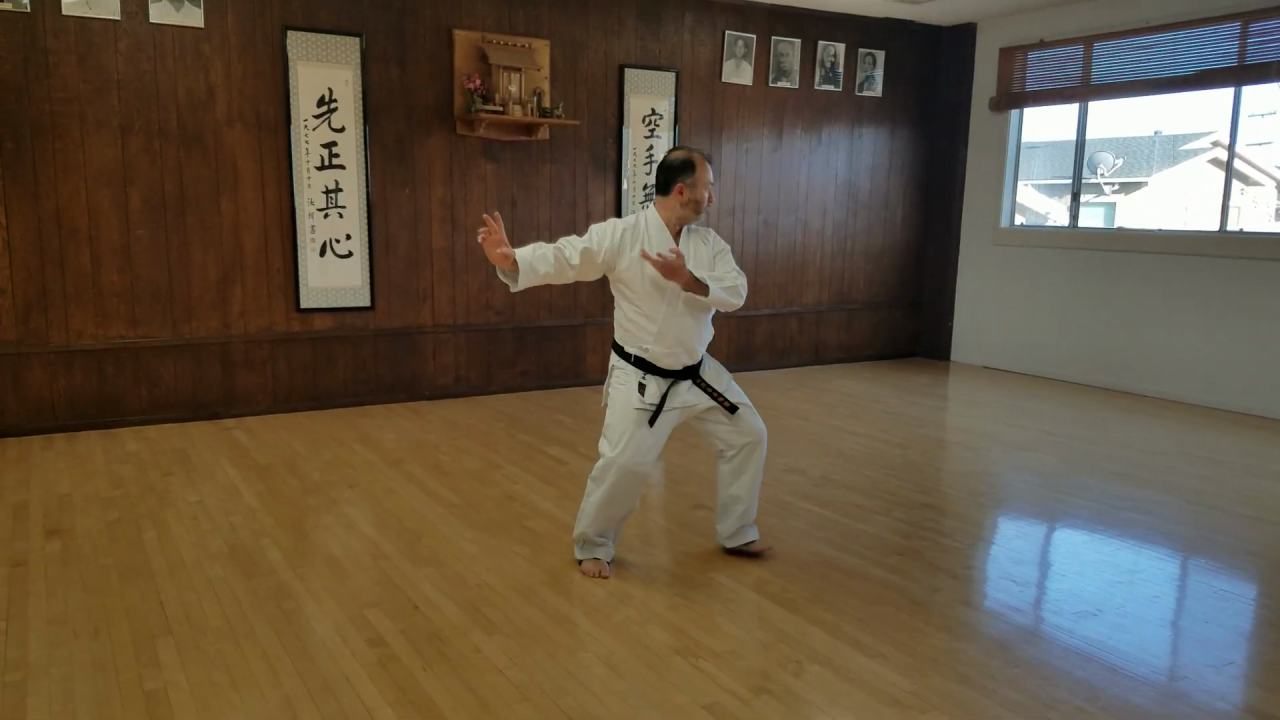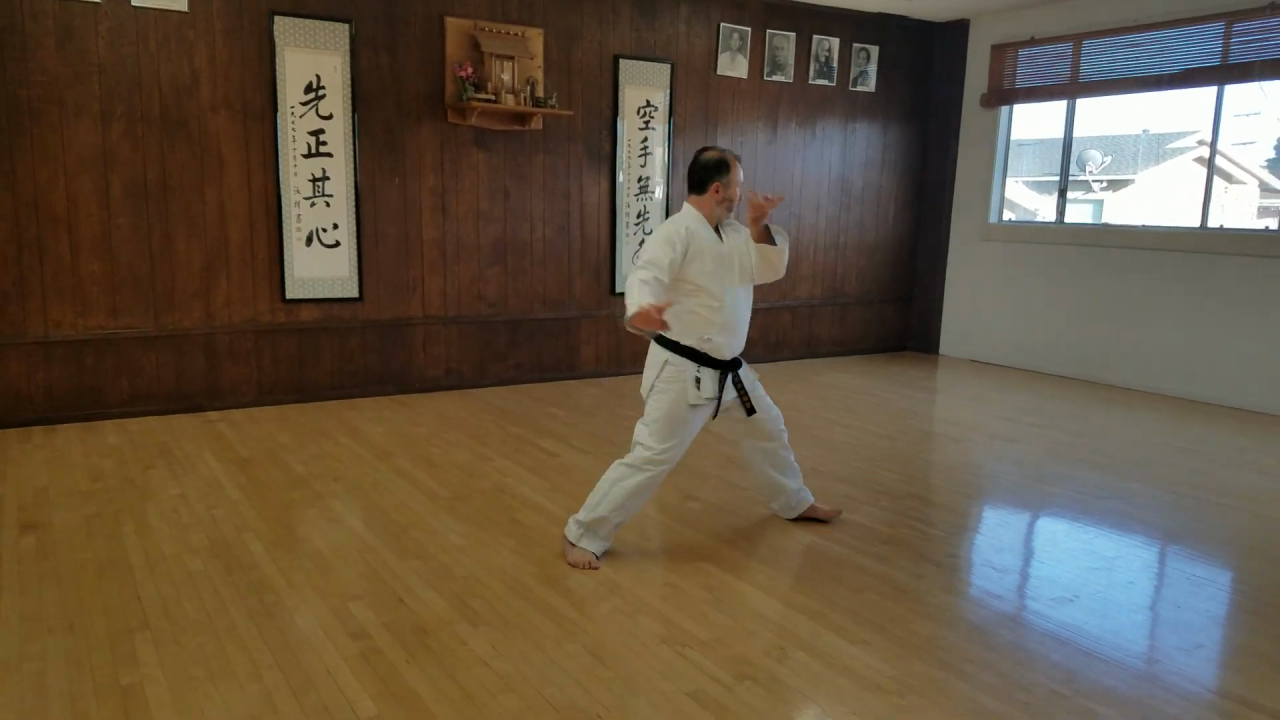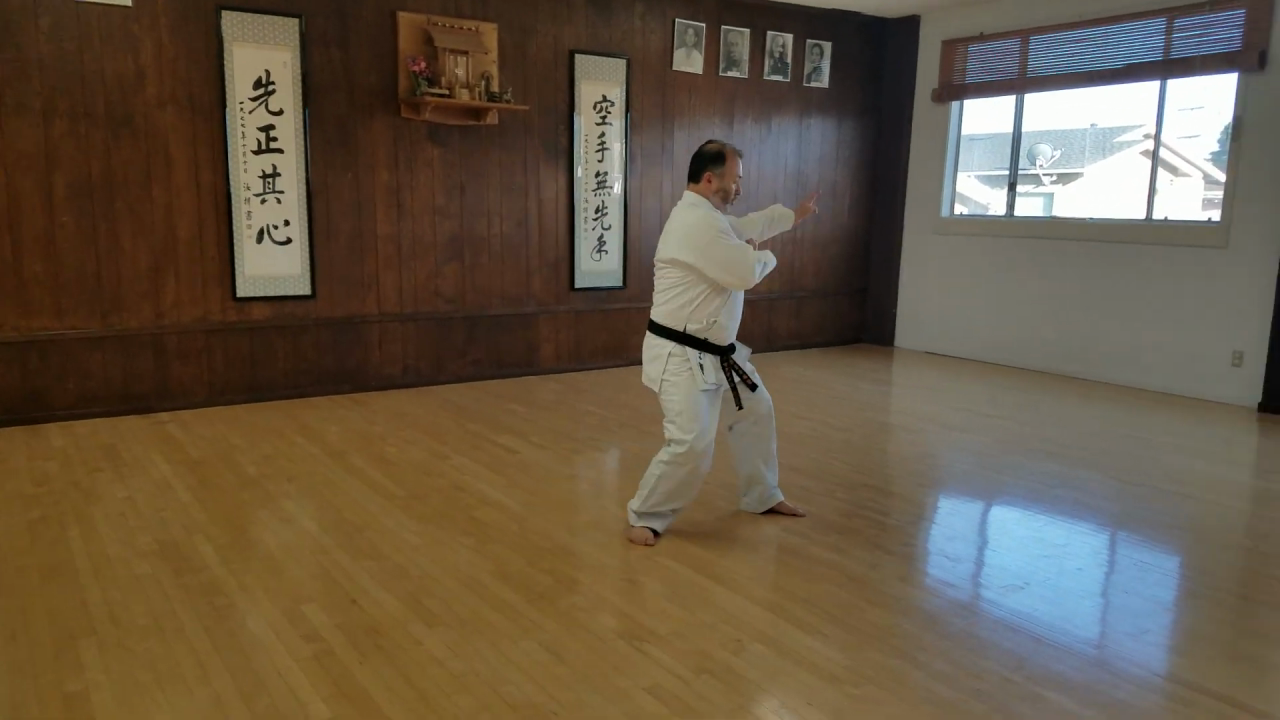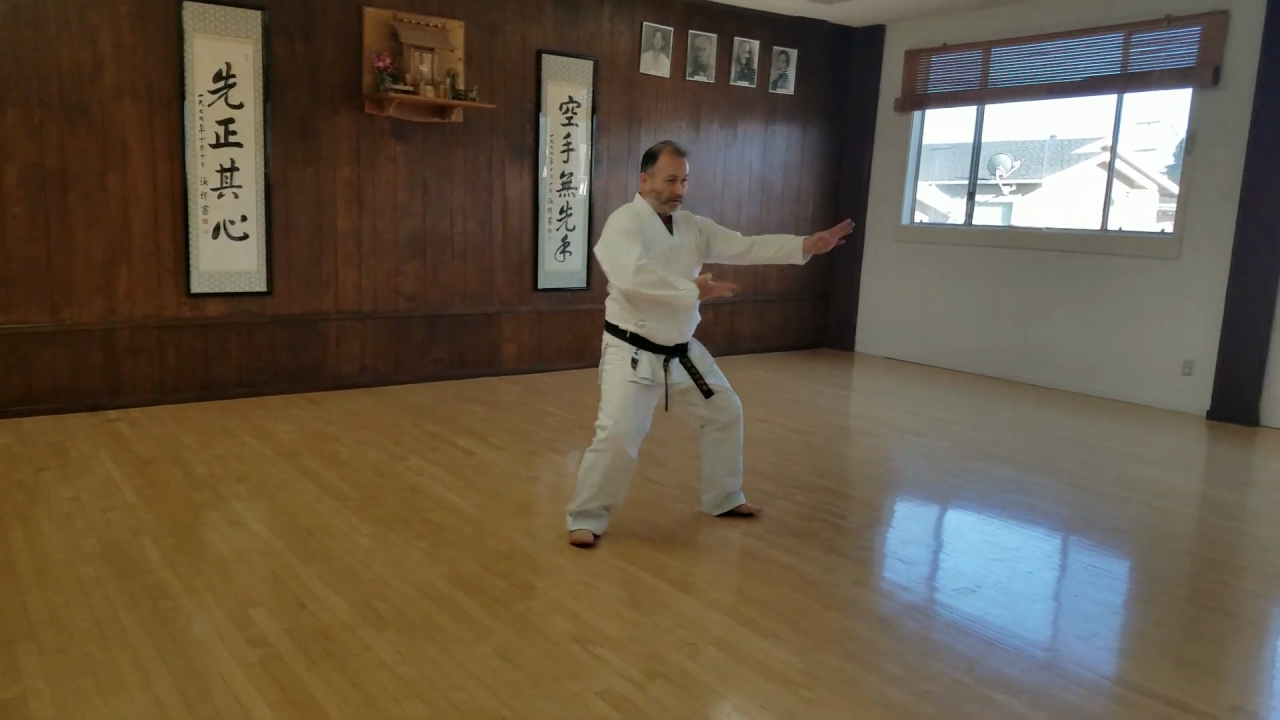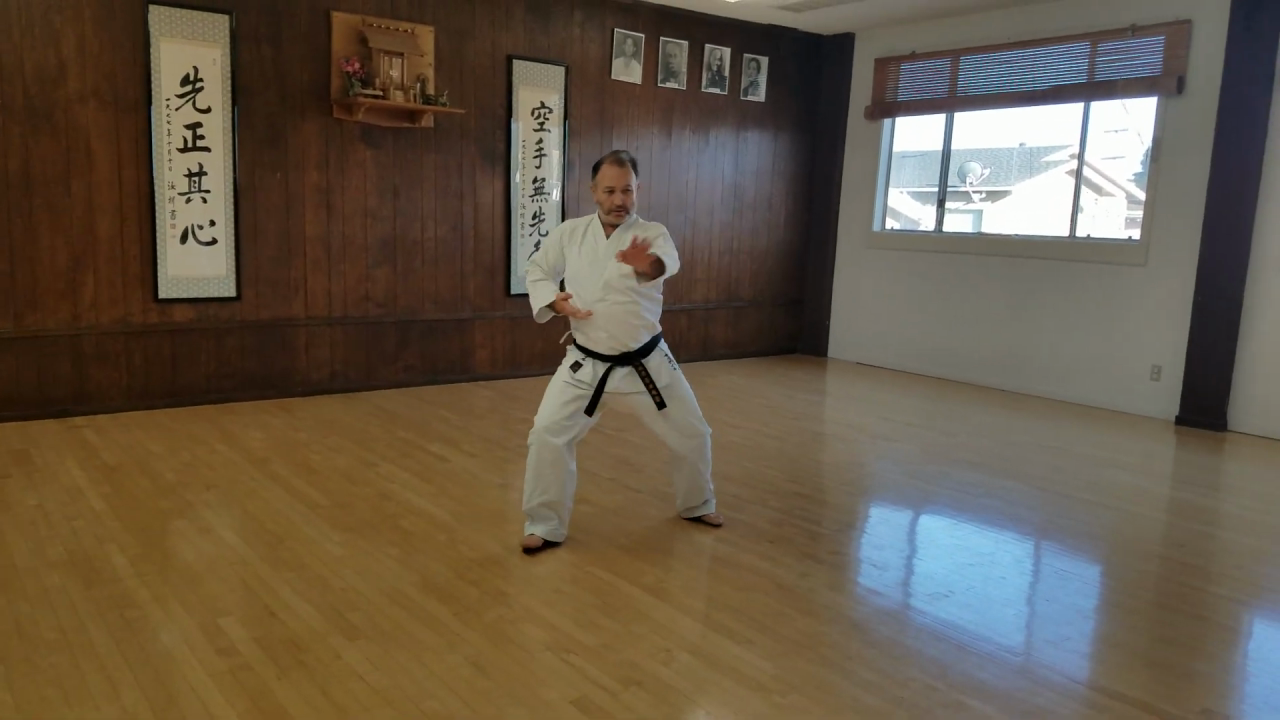
dt=0.3s
person 1, frame 1
left shoulder: (708, 241)
right shoulder: (621, 234)
left elbow: (735, 292)
right elbow: (565, 258)
left wrist: (689, 281)
right wrist: (510, 259)
left hip: (697, 373)
right hip: (642, 377)
left knee: (747, 435)
right knee: (625, 464)
left ankle: (737, 533)
right ankle: (593, 547)
person 1, frame 2
left shoulder: (731, 230)
right shoulder: (674, 235)
left elbow: (766, 269)
right elbow: (644, 278)
left wrist: (760, 228)
right wrist: (641, 312)
left hip: (723, 365)
right hip: (681, 367)
left knee: (767, 428)
right knee: (654, 455)
left ankle: (793, 503)
right ankle: (584, 535)
person 1, frame 3
left shoulder: (709, 216)
right shoulder: (697, 223)
left elbow: (743, 228)
right elbow: (744, 271)
left wrist: (794, 214)
right wrist: (763, 255)
left hip: (714, 351)
right hip: (681, 355)
left knee: (757, 412)
right knee: (691, 443)
left ankle: (761, 496)
right ankle: (646, 515)
person 1, frame 4
left shoulder: (694, 227)
right shoulder: (624, 220)
left elbow: (744, 247)
right elbow: (633, 276)
left wrist: (810, 244)
right wrist: (699, 289)
left hip: (681, 352)
right hip: (631, 354)
left knee: (724, 414)
right knee: (617, 436)
left ankle: (724, 498)
right ankle: (587, 518)
person 1, frame 5
left shoulder: (650, 234)
right shoulder: (569, 233)
left elbow: (666, 260)
right elbow: (536, 272)
left wrist: (647, 264)
right wrist: (553, 301)
left hip: (644, 362)
right hip: (587, 363)
left knee: (691, 435)
right knee: (548, 433)
left ankle: (697, 505)
right ankle: (544, 524)
